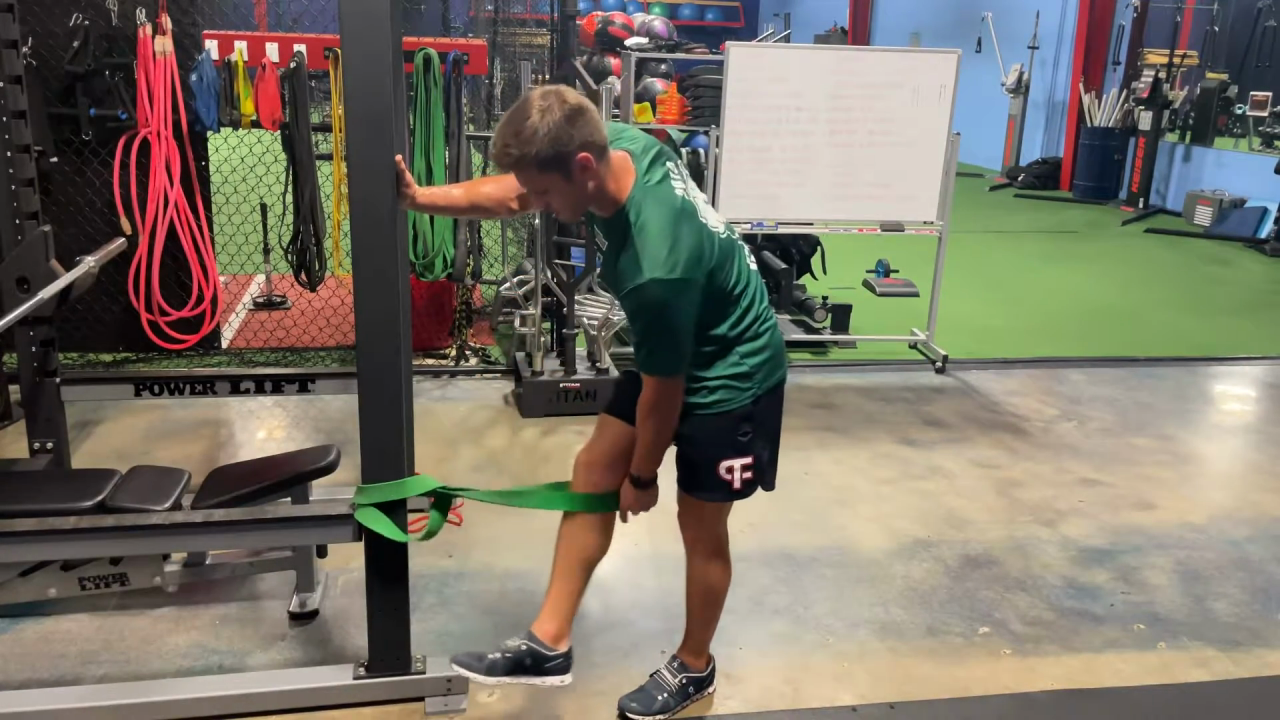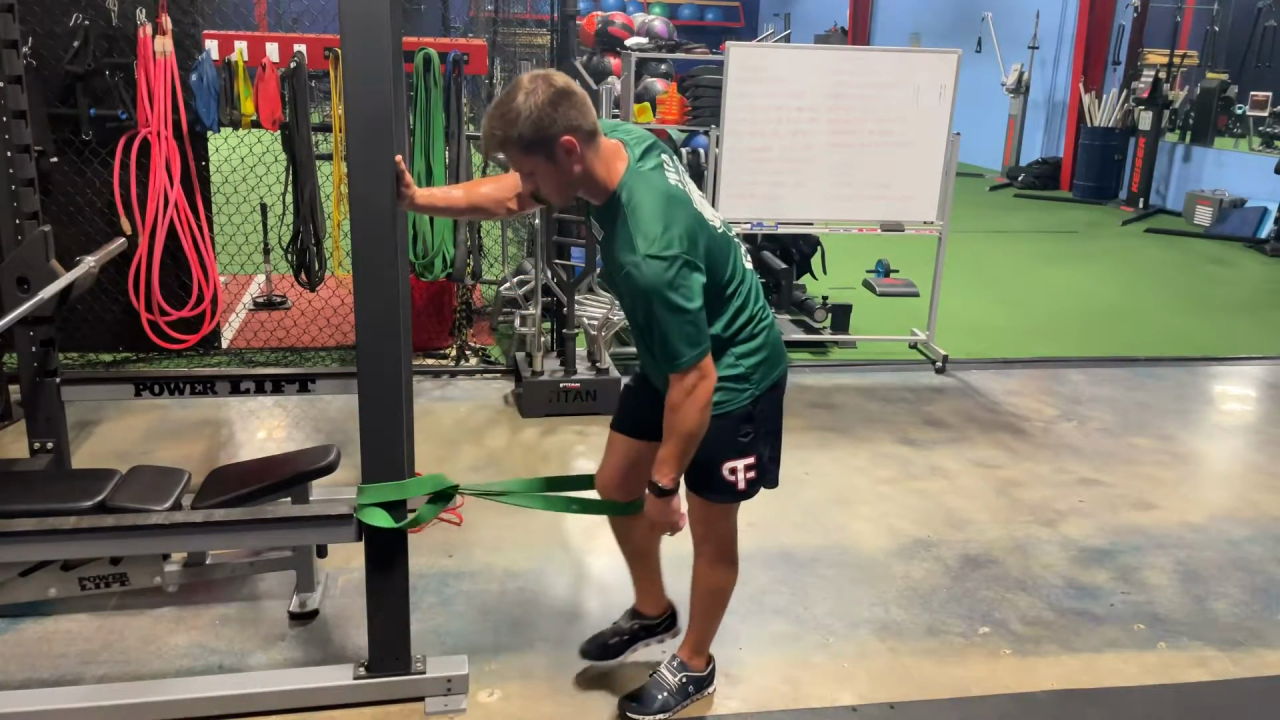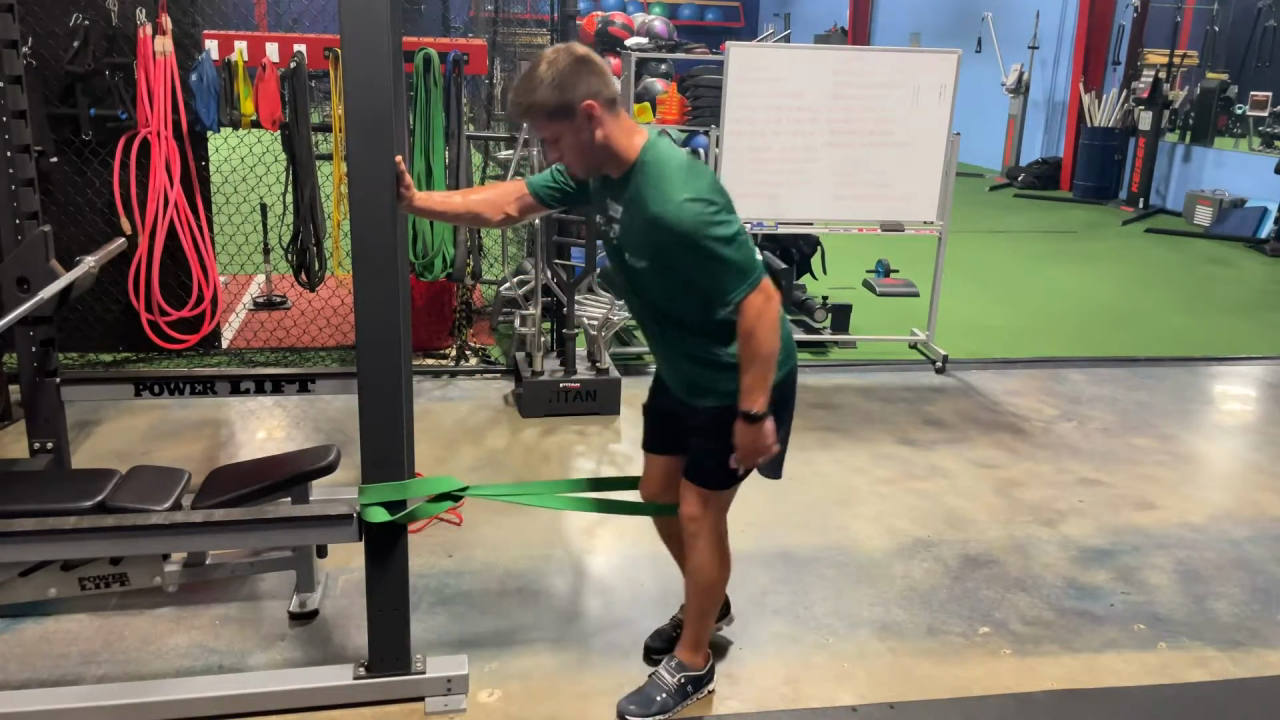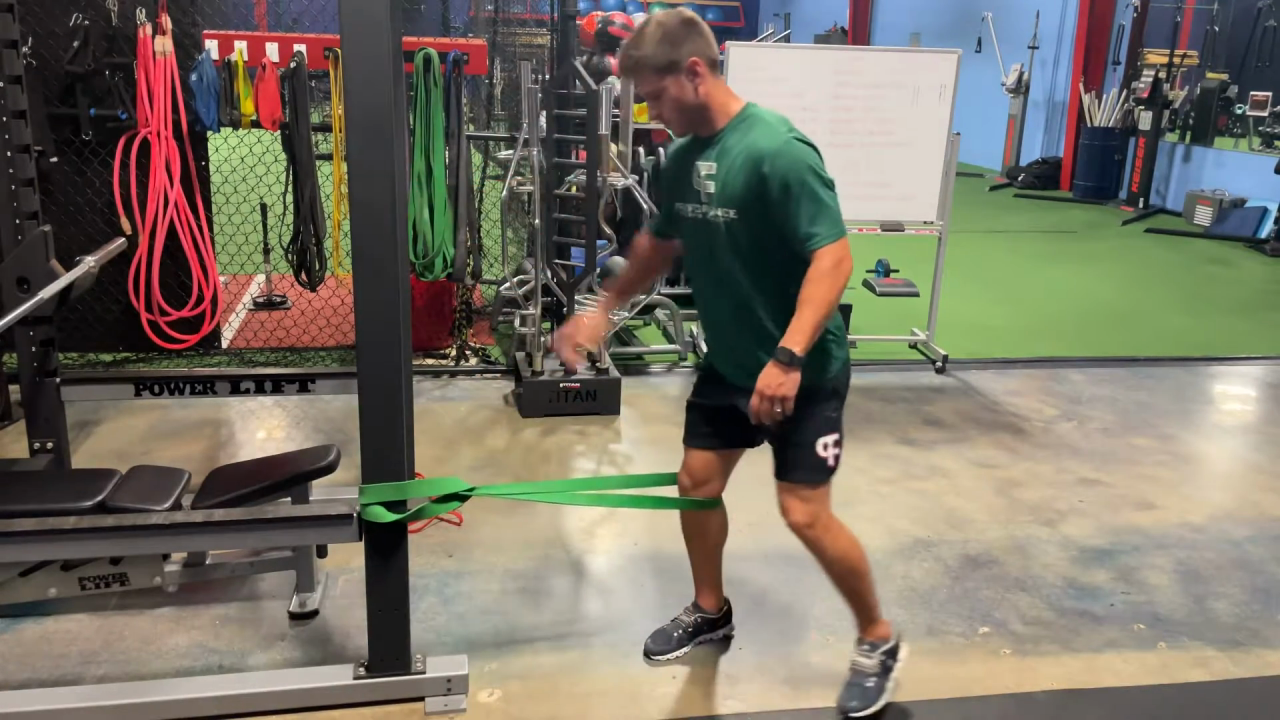
dt=0.4s
person 1, frame 1
left shoulder: (655, 267)
right shoulder: (619, 144)
left elbow: (664, 392)
right elbow: (513, 194)
left wrist: (642, 476)
right wrist: (421, 197)
left hip: (730, 374)
right hip: (672, 355)
left knee: (700, 524)
right knee: (592, 472)
left ankle: (693, 666)
right ankle: (546, 643)
person 1, frame 2
left shoulder: (650, 252)
right shoulder: (616, 139)
left elbow: (694, 382)
right elbow: (509, 197)
left wrist: (663, 485)
right wrist: (419, 198)
left hip: (730, 373)
right hip: (671, 357)
left knee: (708, 523)
right knee: (614, 483)
left ankle: (694, 663)
right ankle: (652, 611)
person 1, frame 3
left shoulder: (677, 204)
right shoulder: (602, 162)
left elbow: (760, 304)
right elbow: (511, 203)
left wrist: (753, 413)
right wrist: (416, 201)
left hip: (736, 375)
right hip: (682, 369)
left knee: (698, 510)
right knee: (658, 495)
left ankle: (692, 663)
right ankle: (708, 605)
person 1, frame 4
left shoulder: (776, 151)
right shoulder: (685, 155)
left elbow: (832, 260)
right elbow: (658, 244)
left wrist: (788, 358)
right wrist: (603, 309)
left hip: (798, 368)
right hip: (726, 360)
left knee: (804, 514)
right knee: (695, 484)
left ankle: (878, 639)
right ankle: (709, 608)
